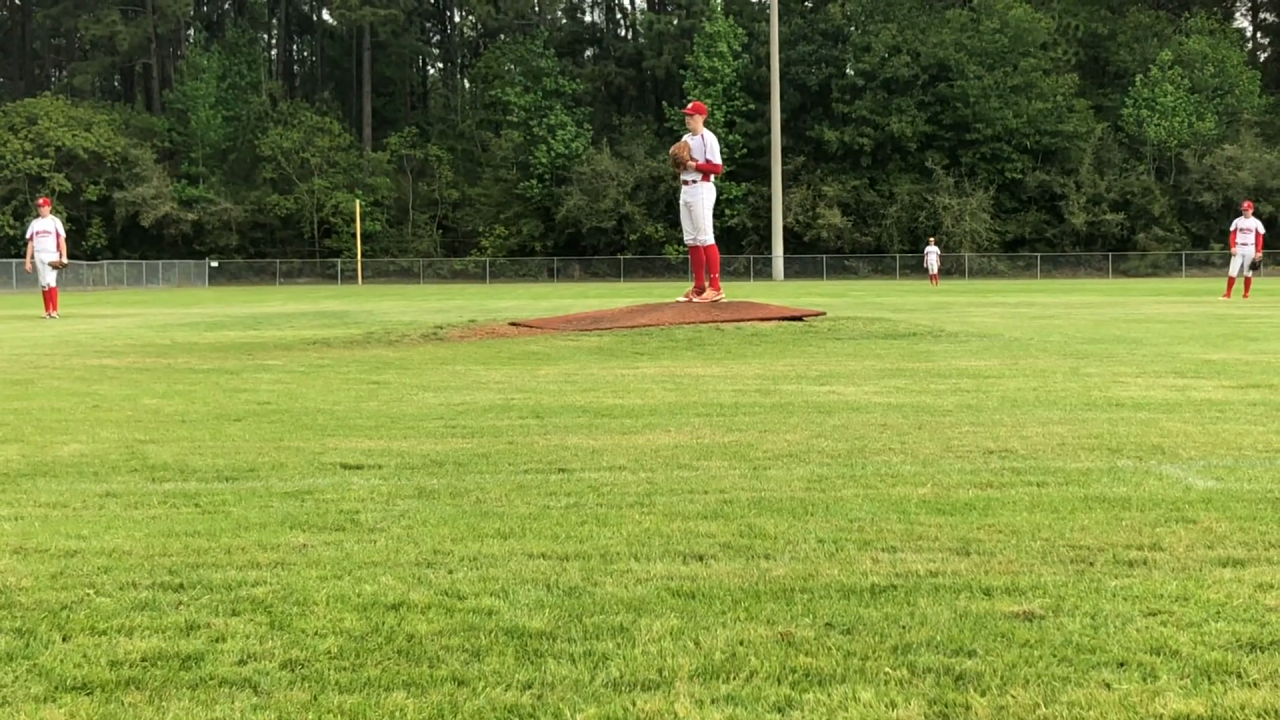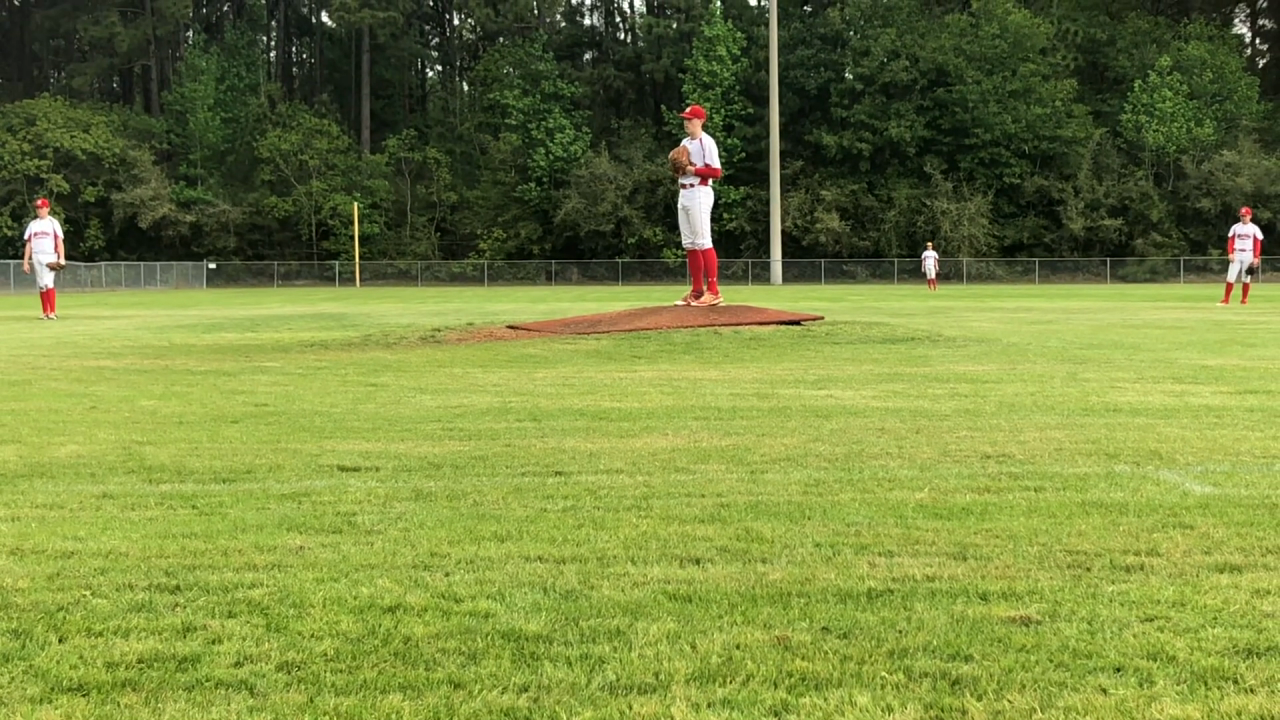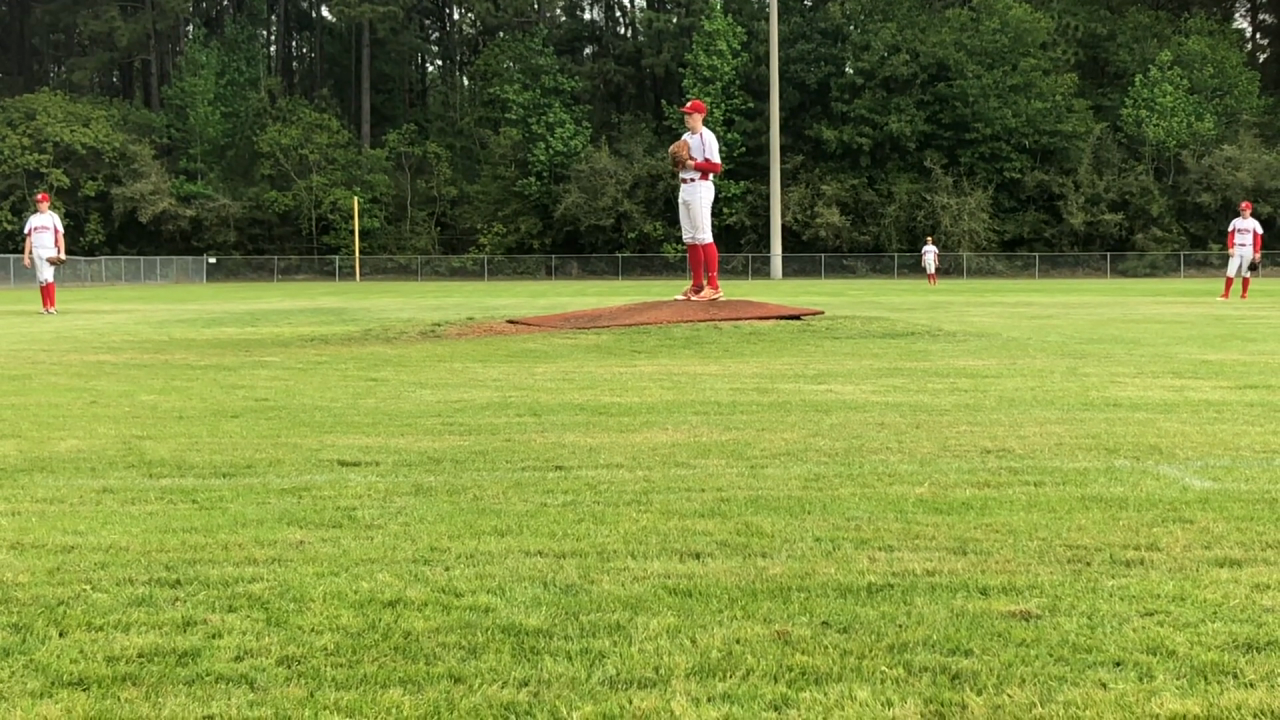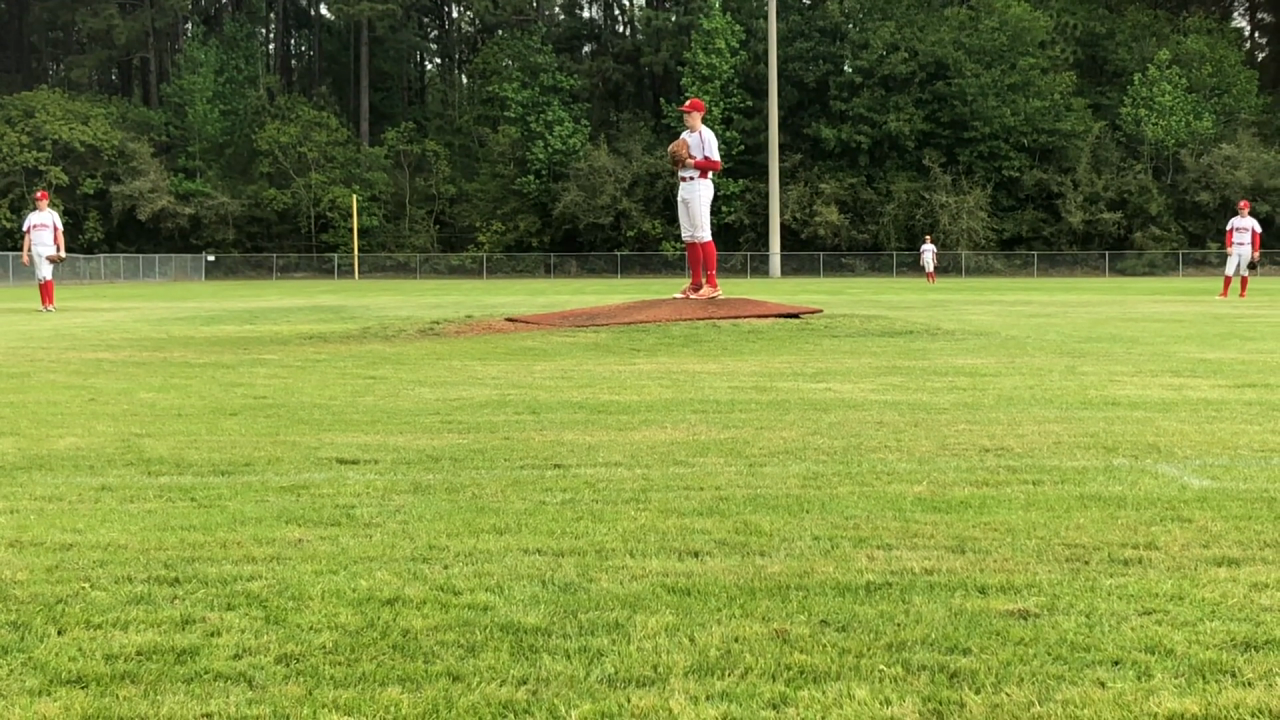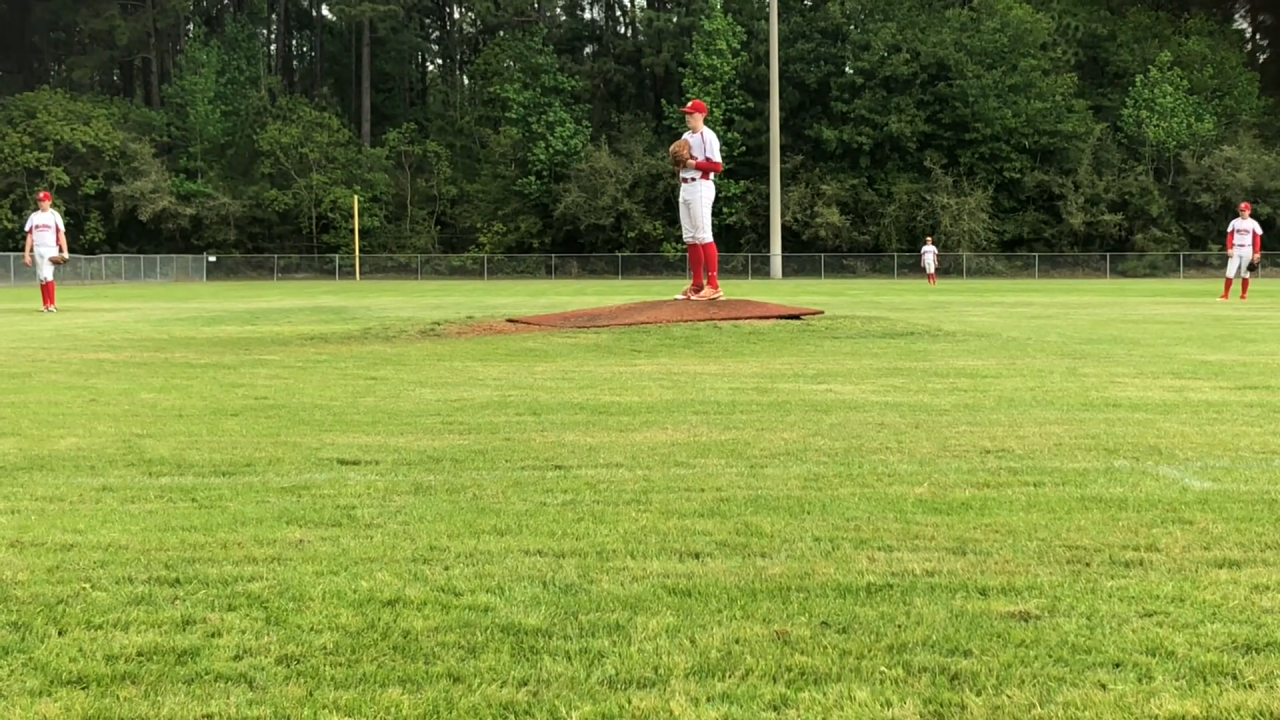
dt=0.3s
person 1, frame 1
left shoulder: (708, 138)
right shoulder: (685, 139)
left elbow: (717, 168)
left wrist: (692, 165)
left hip: (701, 189)
right hip: (685, 190)
left knee: (705, 238)
right knee: (691, 240)
left ankle: (715, 287)
right ankle: (699, 286)
person 1, frame 2
left shoulder: (706, 142)
right shoulder: (685, 143)
left elbow: (716, 172)
left wrist: (691, 170)
left hip: (699, 194)
right hip: (683, 194)
left knee: (703, 242)
right knee: (689, 244)
left ankle: (713, 291)
right ankle: (697, 290)
person 1, frame 3
left shoulder: (707, 137)
right shoulder: (685, 137)
left elbow: (716, 167)
left wrist: (691, 164)
left hip: (700, 188)
right hip: (685, 188)
left knee: (703, 236)
right knee: (690, 238)
left ankle: (713, 286)
right ankle: (697, 285)
person 1, frame 4
left shoulder: (706, 135)
right shoulder: (684, 136)
left elbow: (715, 165)
left wrist: (691, 163)
left hip: (699, 186)
right hip: (683, 186)
left knee: (702, 235)
right knee: (688, 237)
left ankle: (712, 284)
right ankle: (696, 283)
person 1, frame 5
left shoulder: (708, 136)
right shoulder: (685, 137)
left elbow: (717, 166)
left wrist: (692, 163)
left hip: (700, 187)
right hip: (685, 187)
left knee: (703, 235)
right knee: (690, 237)
left ankle: (713, 286)
right ankle: (697, 284)
